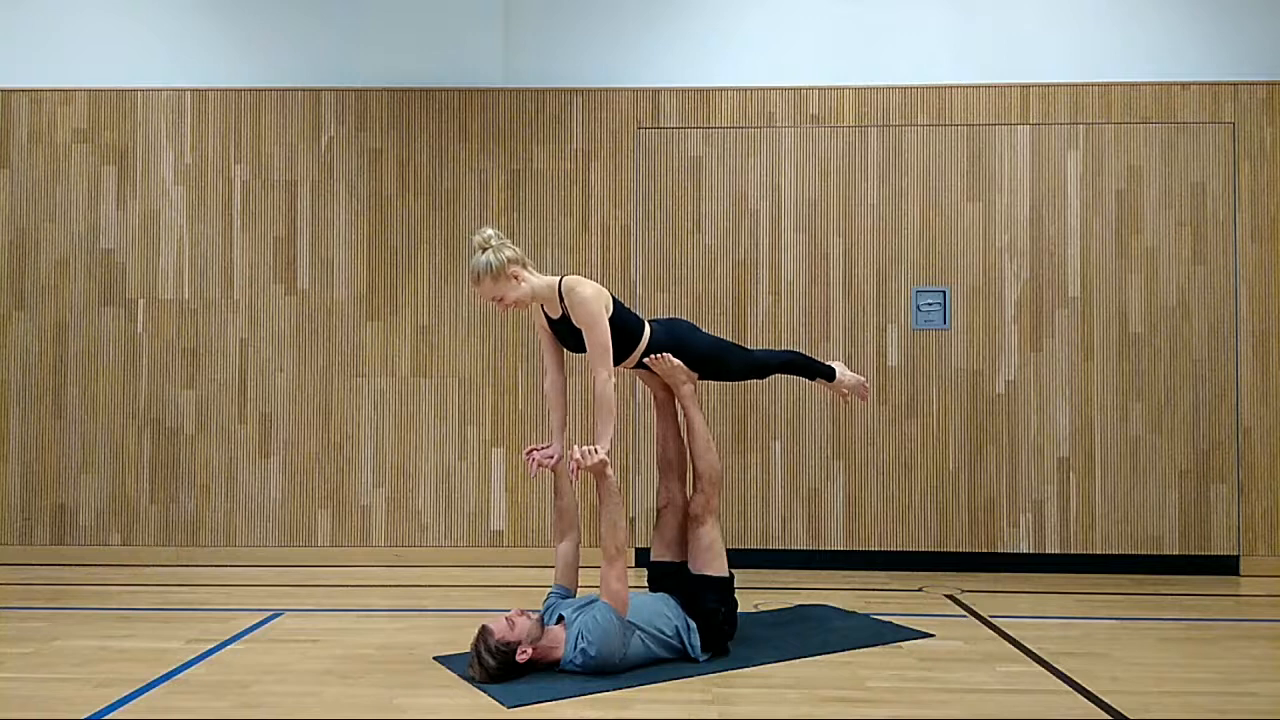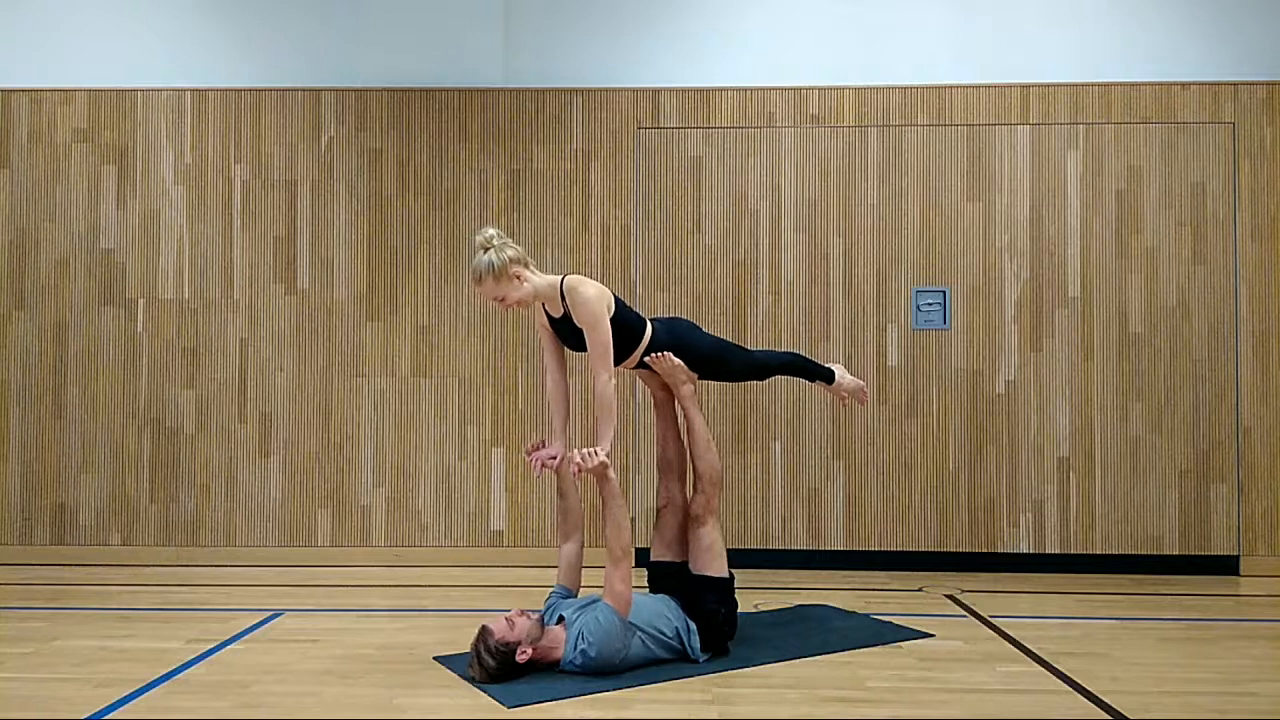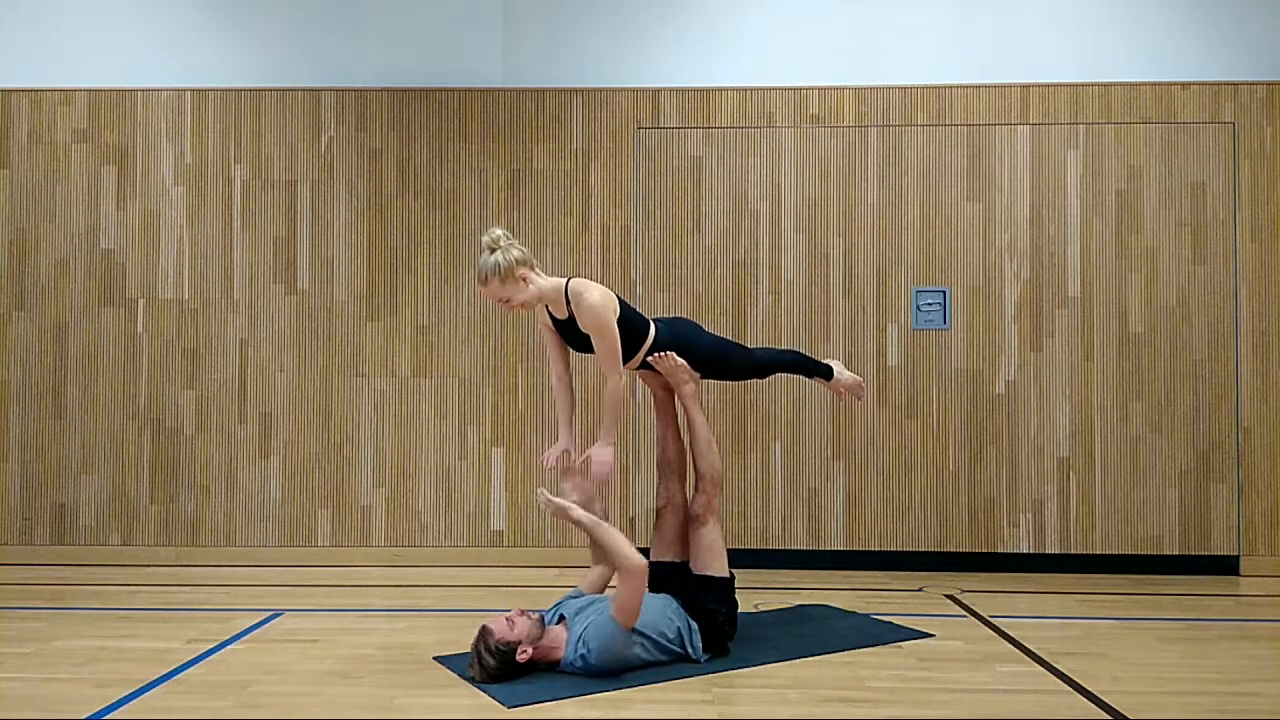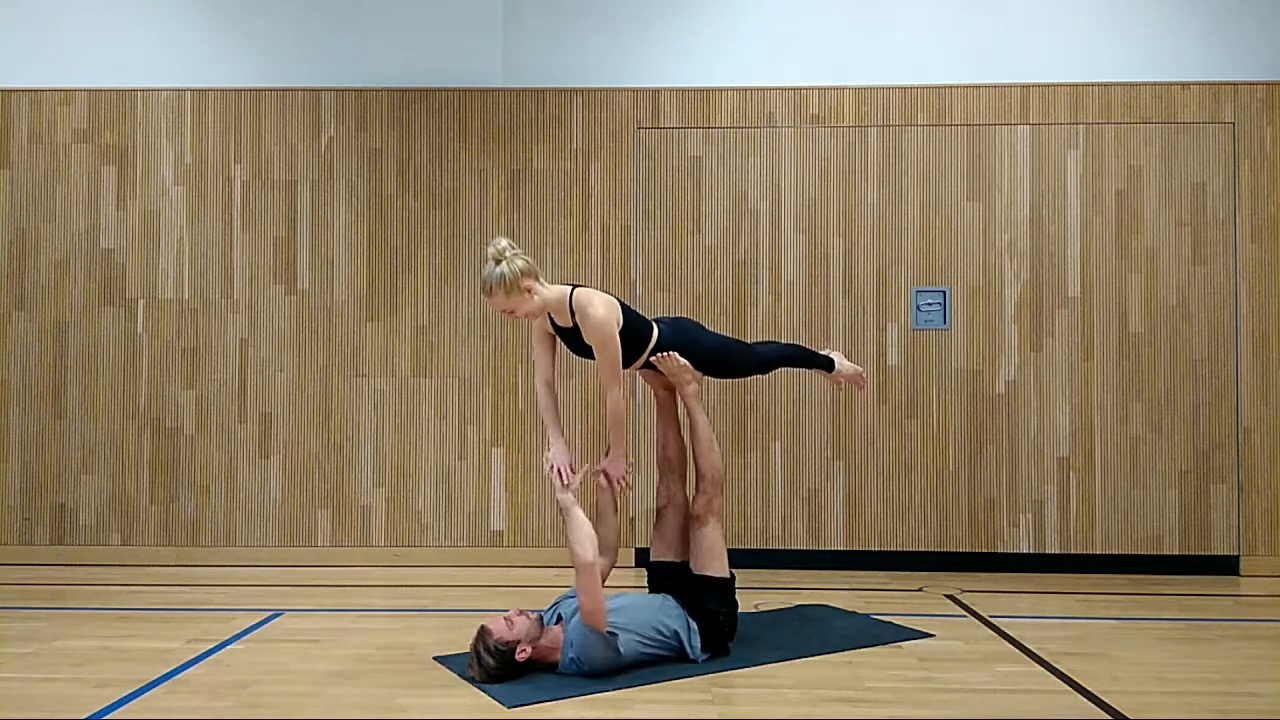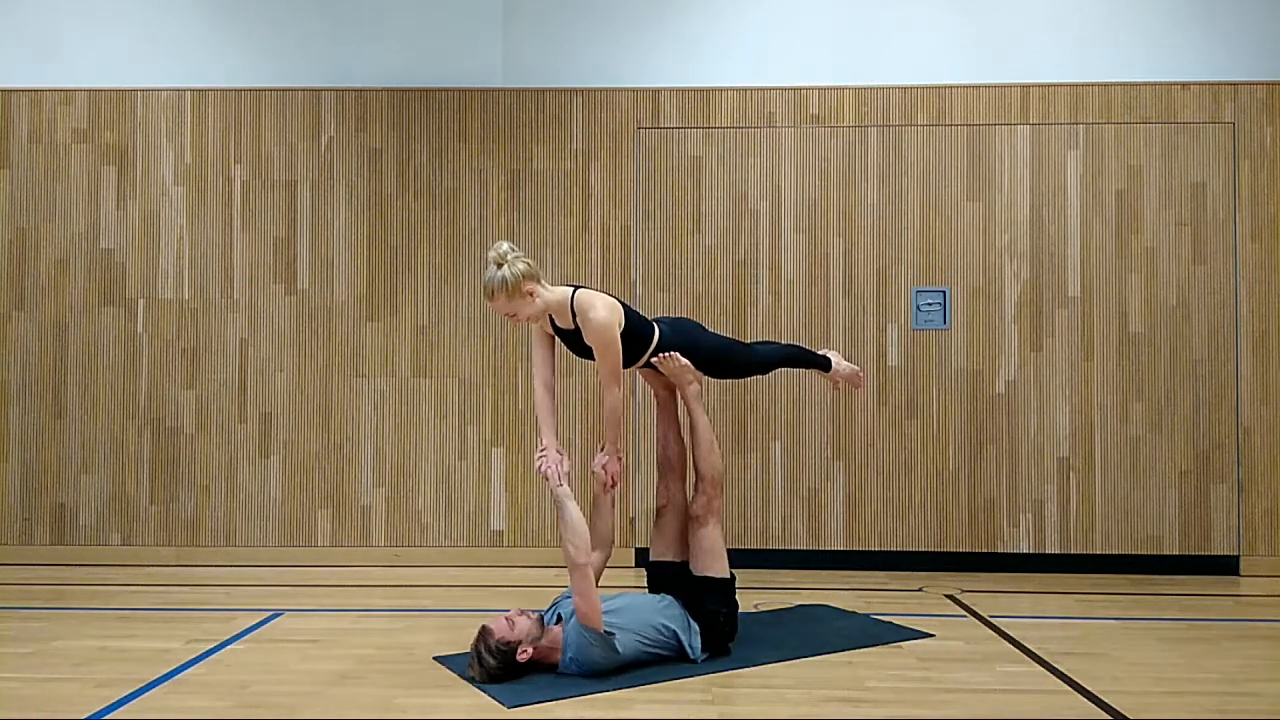
dt=0.4s
person 1, frame 1
left shoulder: (579, 294)
right shoulder: (542, 311)
left elbow: (604, 375)
right elbow: (554, 377)
left wrist: (602, 444)
right wrist: (557, 441)
left hip: (676, 346)
right hip: (654, 360)
left knee: (754, 364)
right knee: (752, 365)
left ankle: (831, 372)
right ankle: (827, 374)
person 1, frame 2
left shoulder: (582, 295)
right shoulder: (543, 311)
left elbow: (603, 377)
right elbow: (555, 377)
left wrist: (603, 446)
right wrist: (559, 442)
left hip: (677, 346)
right hip: (655, 357)
left knee: (753, 366)
right knee: (751, 368)
left ankle: (830, 376)
right ankle: (827, 377)
person 1, frame 3
left shoulder: (587, 299)
right shoulder: (545, 310)
left elbow: (614, 377)
right elbow: (560, 376)
left wrist: (606, 443)
right wrist: (564, 437)
left hip: (680, 345)
right hip: (655, 355)
left knee: (755, 364)
right knee: (751, 364)
left ankle: (828, 371)
right ankle: (824, 374)
person 1, frame 4
left shoulder: (592, 311)
right shoulder: (545, 316)
left elbow: (613, 391)
right elbow: (544, 384)
left wrist: (617, 454)
right wrist: (558, 445)
left hip: (683, 345)
right hip: (657, 346)
left knee: (757, 359)
right knee: (753, 359)
left ankle: (830, 362)
right ankle: (824, 362)
person 1, frame 5
left shoulder: (595, 315)
right shoulder: (545, 317)
left elbow: (612, 391)
right elbow: (542, 384)
left wrist: (612, 450)
right wrist: (550, 444)
left hip: (684, 345)
right hip: (657, 346)
left knee: (759, 360)
right knee: (754, 359)
left ankle: (828, 363)
right ankle: (824, 362)
person 2, frame 1
left shoulder: (554, 616)
right shoulder: (593, 648)
left elbow: (567, 540)
right elbow: (615, 557)
left wrist: (560, 472)
right wrist: (604, 477)
left hip: (669, 601)
right hip: (704, 620)
right knee: (702, 506)
left ankle: (665, 394)
right ankle: (685, 393)
person 2, frame 2
left shoulder: (555, 617)
right shoulder: (593, 650)
left elbow: (571, 541)
right elbow: (620, 559)
left wrist: (563, 474)
right wrist: (605, 480)
left hip: (670, 602)
right hip: (704, 622)
right knee: (702, 507)
left ankle: (664, 394)
right ankle: (683, 393)
person 2, frame 3
left shoulder: (557, 617)
right shoulder: (595, 652)
left elbow: (604, 563)
right elbow: (635, 566)
left wrist: (585, 501)
right wrist: (579, 514)
left hip: (670, 603)
right hip: (704, 622)
right knee: (703, 506)
left ankle: (664, 394)
right ankle: (686, 392)
person 2, frame 4
left shoulder: (556, 617)
right shoulder: (583, 654)
left elbow: (603, 558)
right elbow: (587, 564)
left wrist: (605, 493)
right wrist: (566, 501)
left hip: (671, 603)
right hip: (704, 621)
right knee: (705, 506)
left ankle: (667, 394)
right ankle: (689, 393)
person 2, frame 5
left shoulder: (556, 617)
right shoulder: (582, 653)
left elbow: (598, 553)
right elbow: (581, 564)
left wrist: (603, 490)
right wrist: (561, 494)
left hip: (671, 603)
right hip: (705, 622)
right knee: (704, 507)
left ankle: (667, 394)
right ankle: (690, 393)
